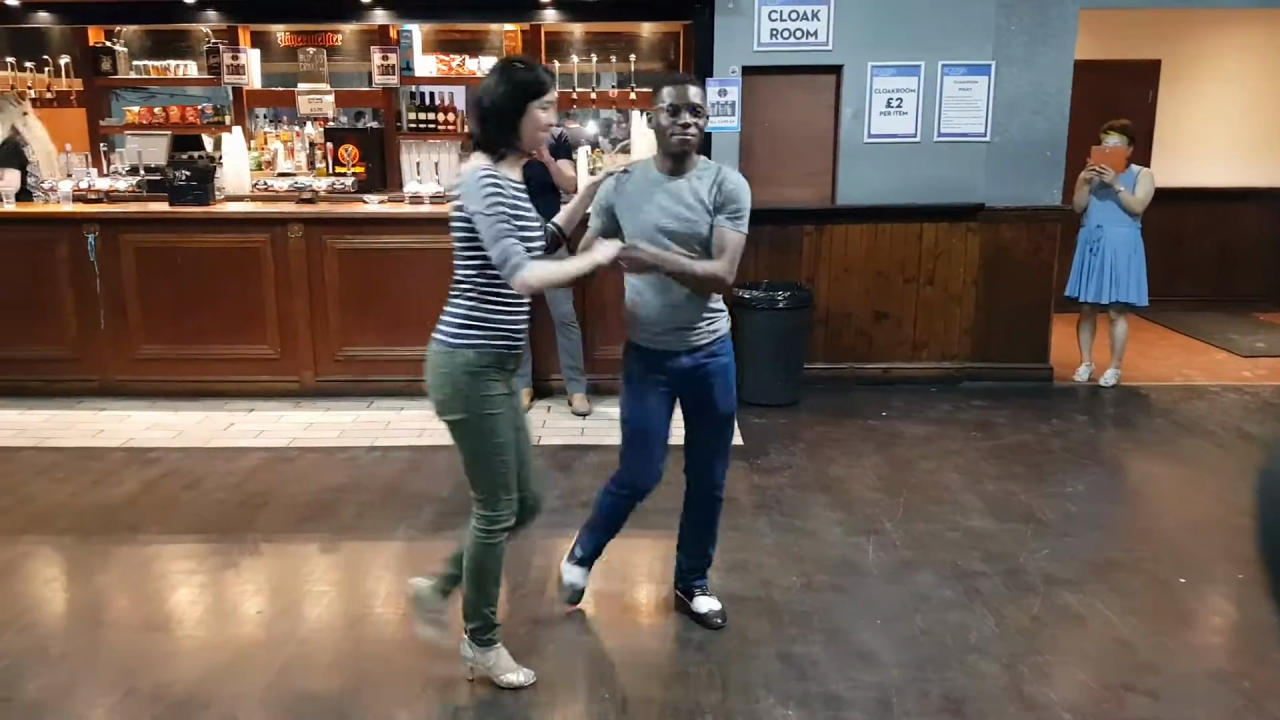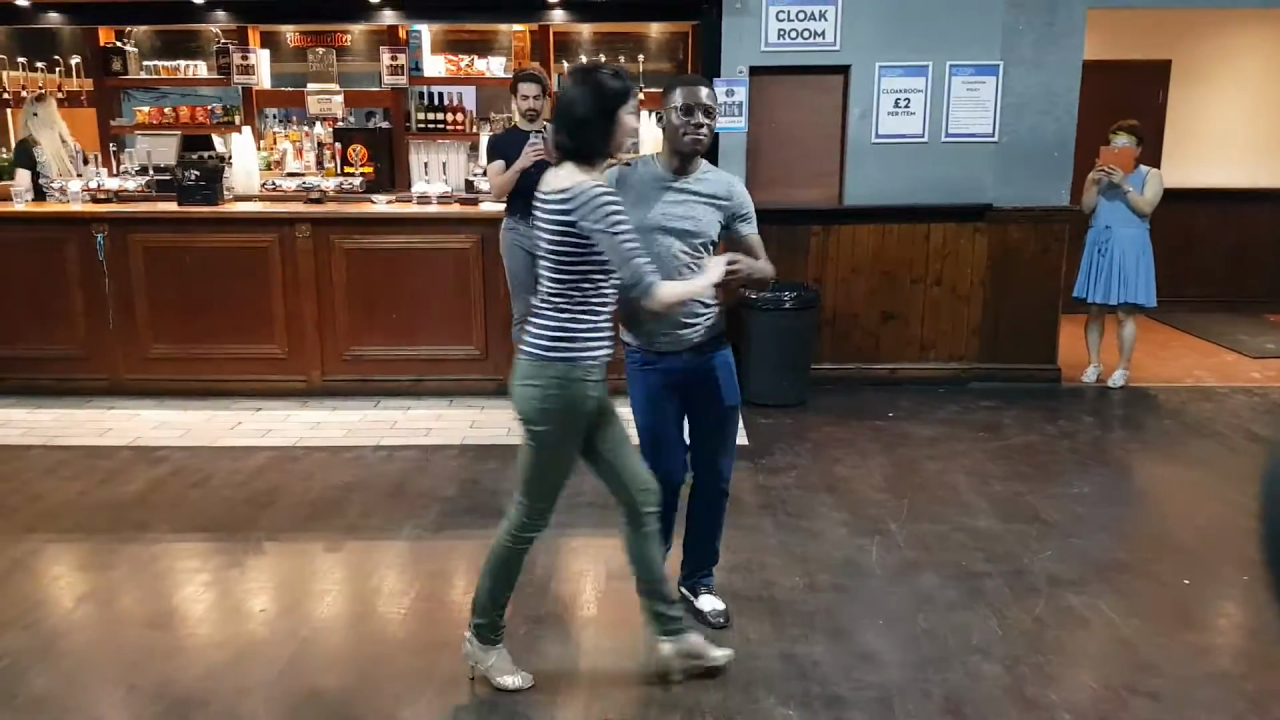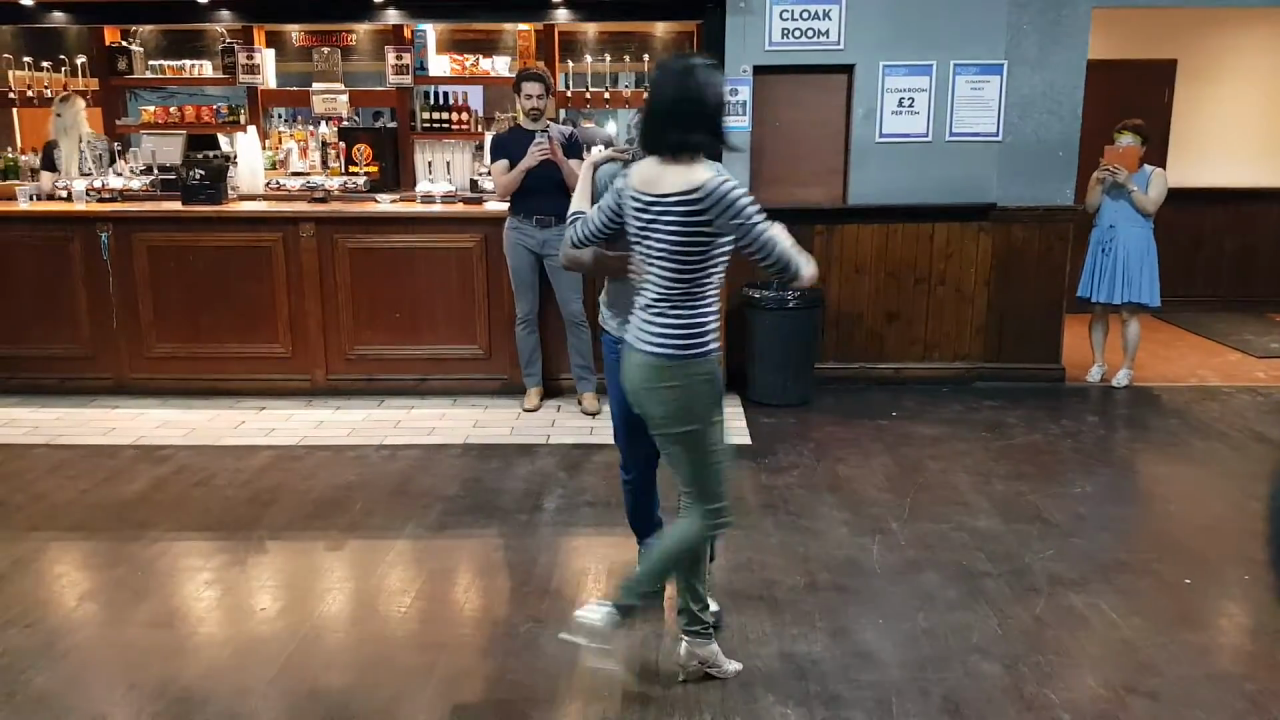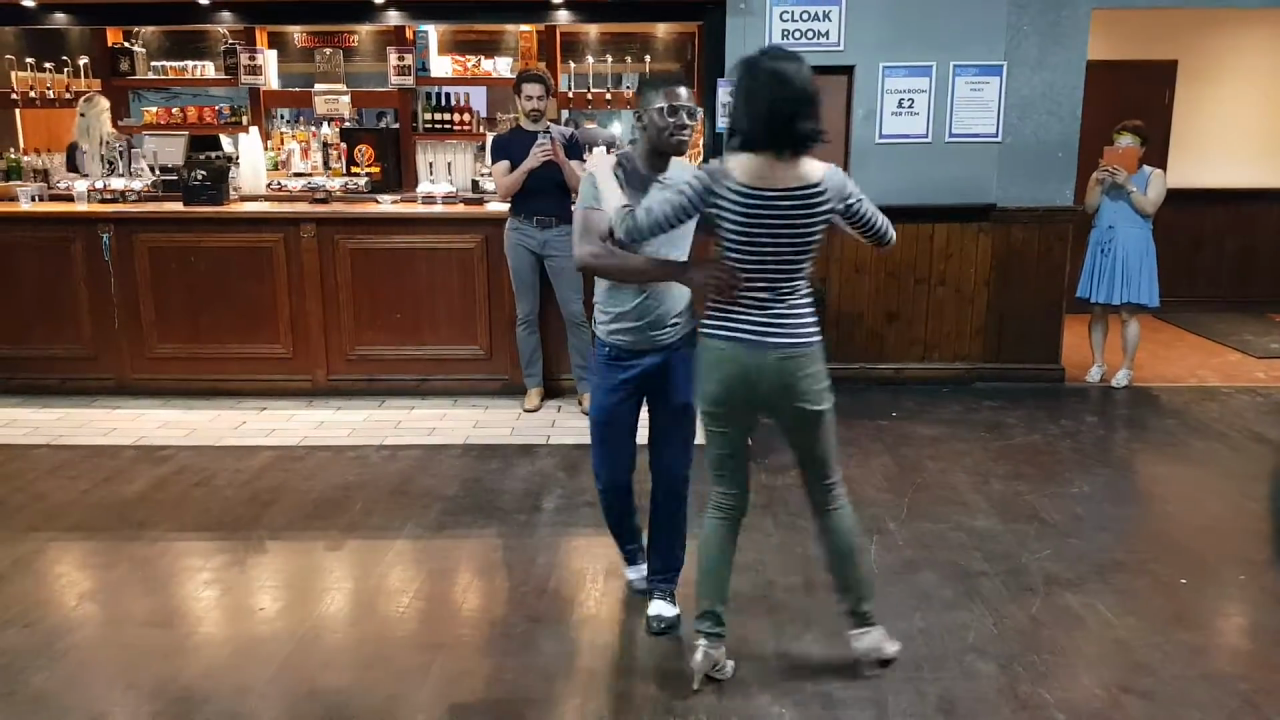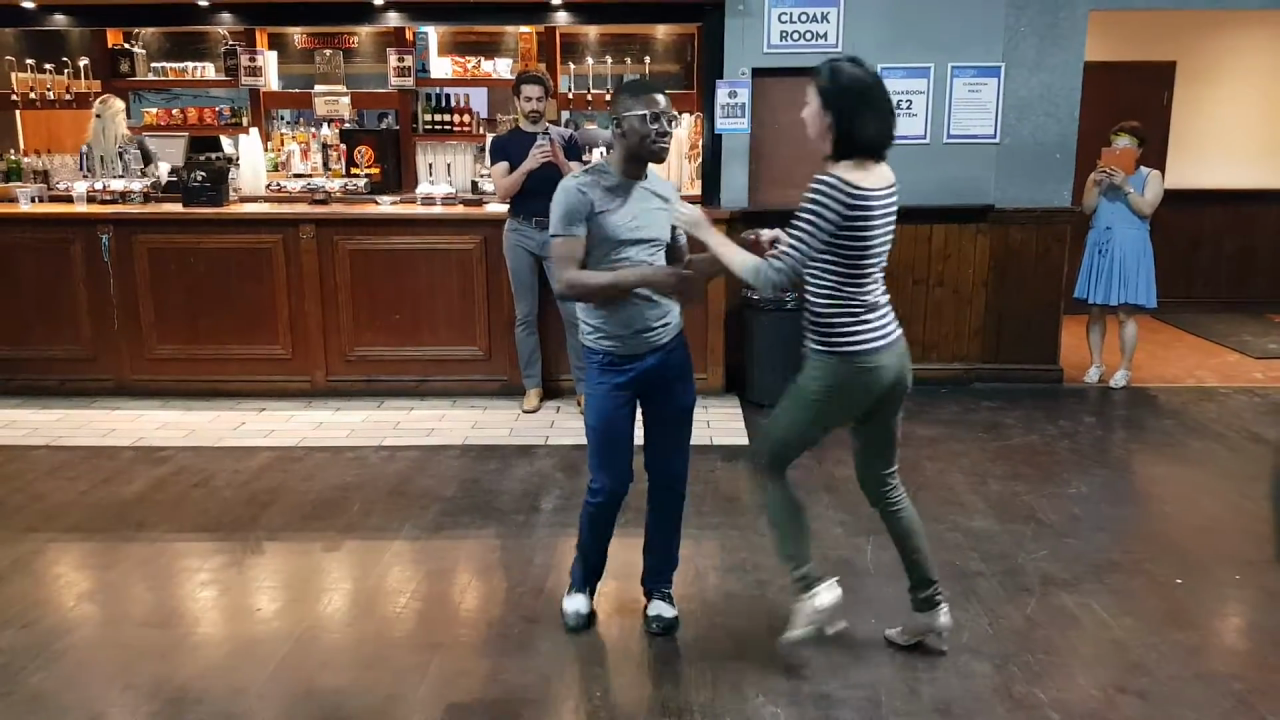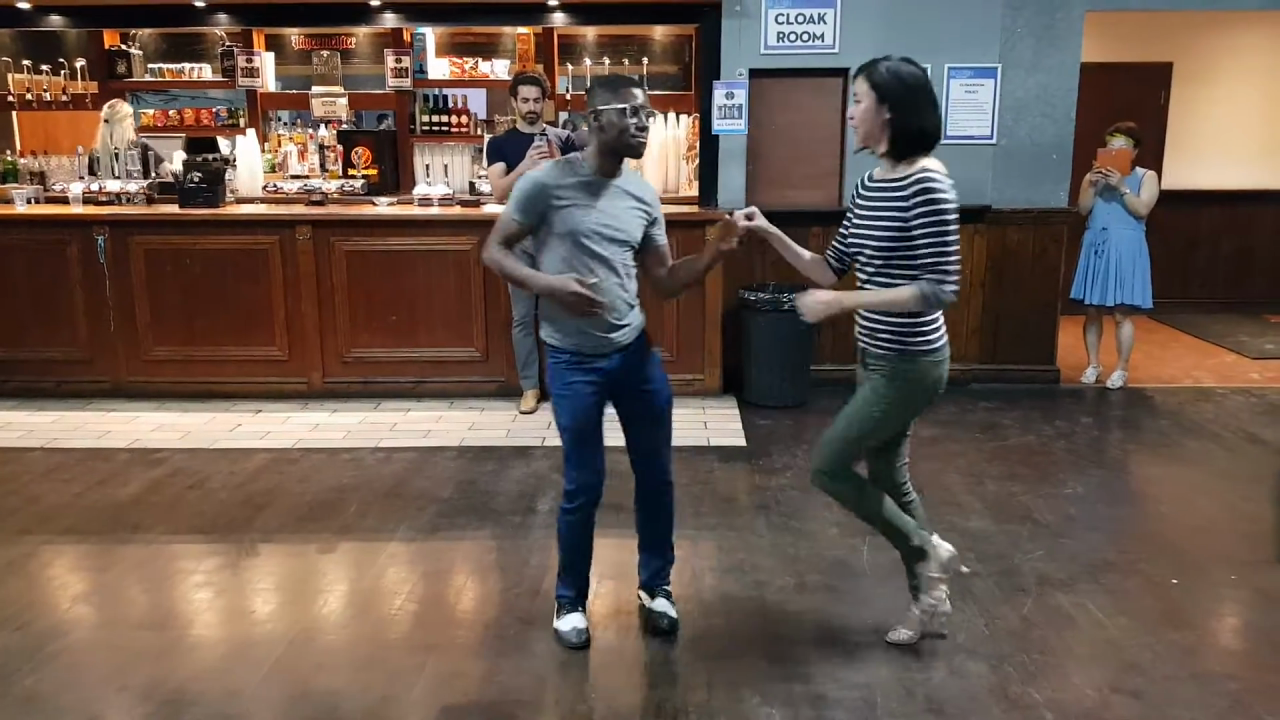
dt=0.2s
person 1, frame 1
left shoulder: (508, 178)
right shoulder: (488, 180)
left elbow: (526, 250)
right elbow: (518, 275)
left wrist: (576, 208)
right wrist: (590, 260)
left hip: (494, 366)
right hip: (471, 365)
left knee: (525, 499)
right knee: (499, 510)
left ankle: (439, 587)
right ankle: (481, 644)
person 1, frame 2
left shoulder: (560, 182)
right shoulder: (592, 194)
right elbow: (649, 293)
right wrist: (710, 278)
left hip: (575, 374)
right hip: (561, 376)
left knee: (641, 498)
right knee: (532, 515)
left ankle: (674, 636)
right ankle: (484, 639)
person 1, frame 3
left shoulder: (632, 179)
right shoulder: (717, 190)
left elbow: (579, 237)
right elbow: (797, 274)
left wrist: (584, 177)
right wrist: (781, 242)
left hip: (644, 356)
right hip: (682, 368)
left knee: (693, 498)
right knee: (709, 510)
left ankle: (696, 635)
right ankle: (606, 611)
person 1, frame 4
left shoulder: (719, 177)
right shoulder: (830, 178)
left elbow: (629, 232)
right elbow: (885, 236)
left wrist: (603, 174)
left hip: (724, 354)
right hip: (795, 359)
left knee: (726, 500)
right knee: (827, 496)
left ankle: (709, 641)
right ankle: (864, 628)
person 1, frame 5
left shoulder: (831, 188)
right shoulder: (879, 178)
left elbow: (777, 281)
left wrist: (705, 231)
right wrist: (791, 244)
left hip: (842, 364)
right hip: (884, 355)
left knee: (769, 461)
right knee: (883, 482)
left ankle: (812, 589)
right ankle: (931, 611)
person 1, frame 6
left shoulder: (929, 183)
right shoulder: (871, 183)
left elbow: (941, 288)
right elbow: (831, 267)
left wrist: (840, 304)
right wrist: (768, 234)
left hip: (910, 361)
right hip: (878, 356)
left knee: (829, 468)
right knee: (887, 479)
left ankle: (928, 551)
right ankle: (926, 594)
person 2, frame 1
left shoulder: (727, 185)
right shoulder: (622, 185)
left elbow: (722, 274)
right elbow: (586, 257)
left wrist: (660, 262)
left hip: (710, 352)
right hip: (648, 354)
left knee: (708, 479)
right knee: (639, 474)
left ankle: (692, 583)
right ankle: (582, 554)
person 2, frame 2
left shoulder: (726, 189)
right shoulder: (625, 181)
left elbow: (761, 266)
left wrist: (738, 268)
left hip: (710, 349)
right hip: (651, 354)
left knee: (715, 474)
right knee: (666, 471)
left ankle: (698, 580)
person 2, frame 3
right shoulder: (612, 176)
right elbow: (571, 253)
right wrist: (636, 270)
right hip: (626, 342)
right knee: (636, 464)
right ankle: (650, 554)
person 2, frame 4
left shoulder: (694, 181)
right shoulder: (606, 178)
right elbow: (587, 255)
right wrist: (672, 267)
left hip: (679, 349)
right hip: (618, 352)
left knee: (673, 474)
right knee: (613, 474)
left ankle: (663, 584)
right ankle: (635, 554)
person 2, frame 5
left shoulder: (666, 194)
right shoulder: (579, 190)
right elbow: (566, 280)
left wrist: (727, 259)
right wrist: (639, 278)
left hip: (669, 353)
right hip: (609, 360)
left knee: (670, 477)
right knee: (608, 482)
left ankle: (658, 587)
right ankle: (581, 583)
person 2, frame 6
left shoulder: (643, 194)
right shoulder: (547, 181)
left elbow: (667, 282)
right elbow: (494, 250)
left wrist: (716, 251)
right wrist: (547, 284)
left hip: (635, 351)
right hip: (572, 359)
left knee: (656, 473)
right knee: (584, 486)
left ankle: (655, 585)
right ankle: (570, 599)
person 3, frame 1
left shoulder: (558, 139)
left elbow: (570, 185)
left wrist: (547, 159)
left knee: (564, 315)
left ankle: (576, 389)
right ankle: (523, 386)
person 3, frame 2
right shoulder: (499, 142)
right elbow: (497, 190)
left wrist: (550, 162)
right wrist: (521, 163)
right hip: (516, 230)
right knee: (522, 312)
person 3, frame 3
left shoulder: (567, 136)
right shoulder: (503, 140)
left elbow: (579, 187)
right elbow: (501, 189)
left wrist: (560, 160)
right wrist: (526, 163)
left hip: (560, 231)
right hip: (521, 232)
left knee: (574, 313)
right knee: (526, 314)
left ankle: (586, 387)
right ankle: (533, 385)
person 3, frame 4
left shoulder: (567, 137)
right shoulder: (504, 141)
left elbow: (580, 187)
right elbow: (503, 190)
left wrist: (562, 162)
right wrist: (528, 164)
left hip: (561, 231)
right hip: (521, 232)
left knee: (575, 313)
right knee: (526, 314)
left ankle: (586, 387)
right ankle: (533, 386)
person 3, frame 5
left shoulder: (566, 138)
right shoulder: (503, 142)
right elbow: (502, 191)
left wrist: (561, 162)
right wrist: (527, 165)
right hip: (520, 232)
left knee: (572, 311)
right knee: (525, 314)
left ankle: (583, 384)
right ankle: (532, 385)
person 3, frame 6
left shoulder: (563, 138)
right shoulder: (500, 143)
right elbow: (499, 192)
left wrist: (558, 162)
right wrist: (525, 166)
right knee: (522, 315)
right ankle: (530, 386)
person 4, frame 1
left shoulder: (1142, 175)
right shoulder: (1089, 172)
left elbow: (1137, 207)
right elbow: (1078, 207)
left wrist: (1116, 185)
right wrist: (1086, 183)
left hip: (1121, 246)
right hip: (1091, 243)
left knee: (1117, 312)
right knee: (1087, 309)
left ankle: (1115, 367)
right ankle: (1086, 363)
person 4, frame 2
left shoulder: (1150, 175)
right shoulder: (1098, 173)
left elbow: (1146, 208)
right elbow: (1086, 207)
left wrist: (1125, 185)
right wrist: (1095, 183)
left hip: (1129, 246)
right hip: (1099, 244)
left knee: (1125, 313)
right knee: (1095, 309)
left ankle: (1123, 368)
right ankle: (1094, 363)
person 4, frame 3
left shoulder: (1155, 174)
right shoulder: (1102, 172)
left elbow: (1150, 208)
right elbow: (1090, 207)
left wrist: (1129, 185)
right wrist: (1099, 183)
left hip: (1133, 246)
right hip: (1103, 243)
left knee: (1129, 312)
right knee: (1099, 309)
left ankle: (1127, 368)
right ankle: (1098, 363)
person 4, frame 4
left shoulder: (1154, 175)
right shoulder: (1101, 173)
left elbow: (1149, 208)
right elbow: (1089, 207)
left wrist: (1128, 185)
right wrist: (1099, 184)
left hip: (1132, 247)
right hip: (1102, 244)
left knee: (1128, 313)
right knee: (1098, 310)
left ankle: (1127, 368)
right ankle: (1098, 363)
person 4, frame 5
left shoulder: (1151, 176)
right shoulder: (1098, 174)
left elbow: (1146, 209)
right elbow: (1087, 209)
left wrist: (1126, 187)
right wrist: (1096, 185)
left hip: (1130, 247)
right hip: (1099, 244)
left knee: (1126, 313)
right knee: (1096, 310)
left ankle: (1125, 369)
right ankle: (1096, 364)
person 4, frame 6
left shoulder: (1146, 177)
right shoulder: (1094, 175)
left elbow: (1142, 210)
right elbow: (1083, 209)
left wrist: (1122, 187)
right wrist: (1092, 185)
left hip: (1126, 248)
right hip: (1096, 245)
left knee: (1122, 314)
right knee: (1092, 311)
left ankle: (1122, 369)
right ankle: (1093, 365)
